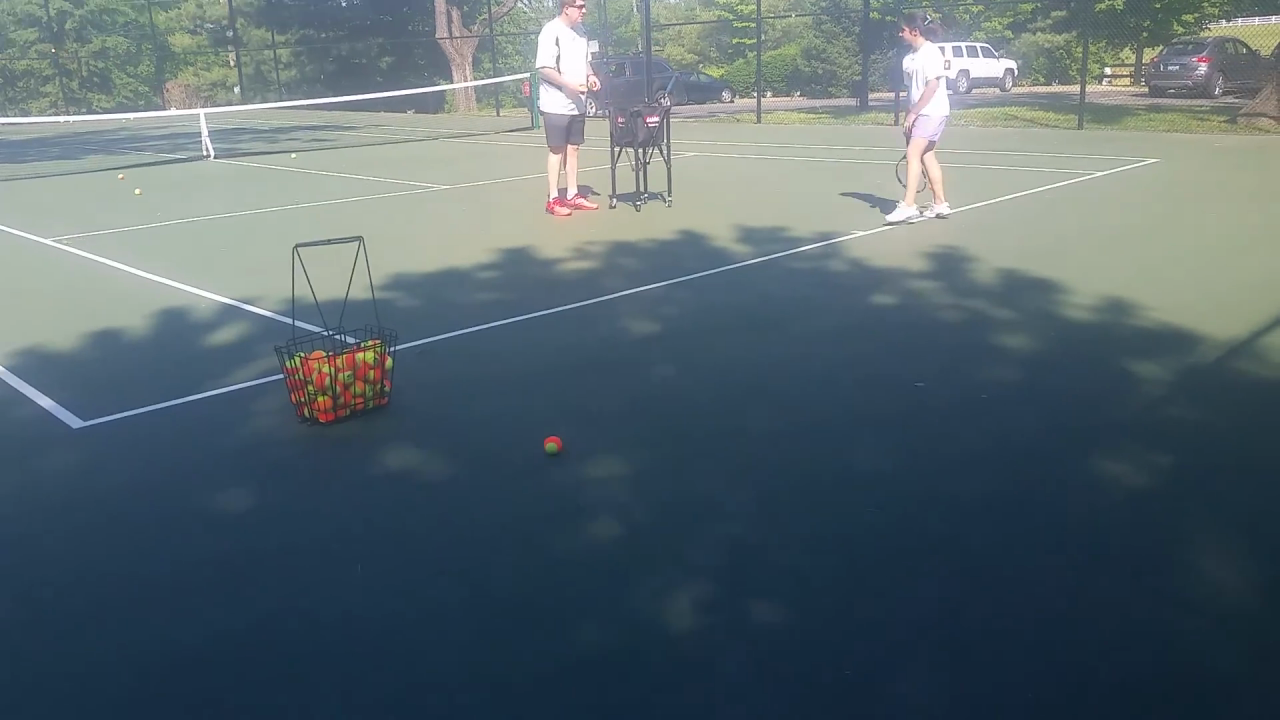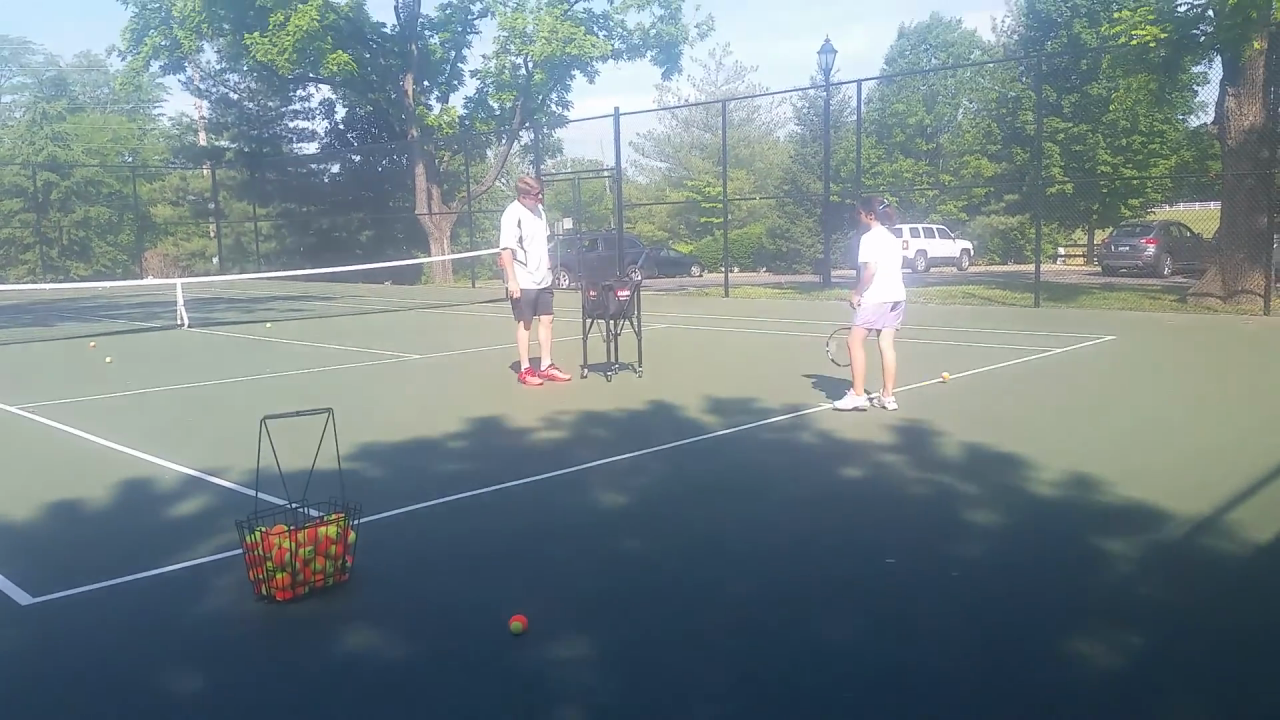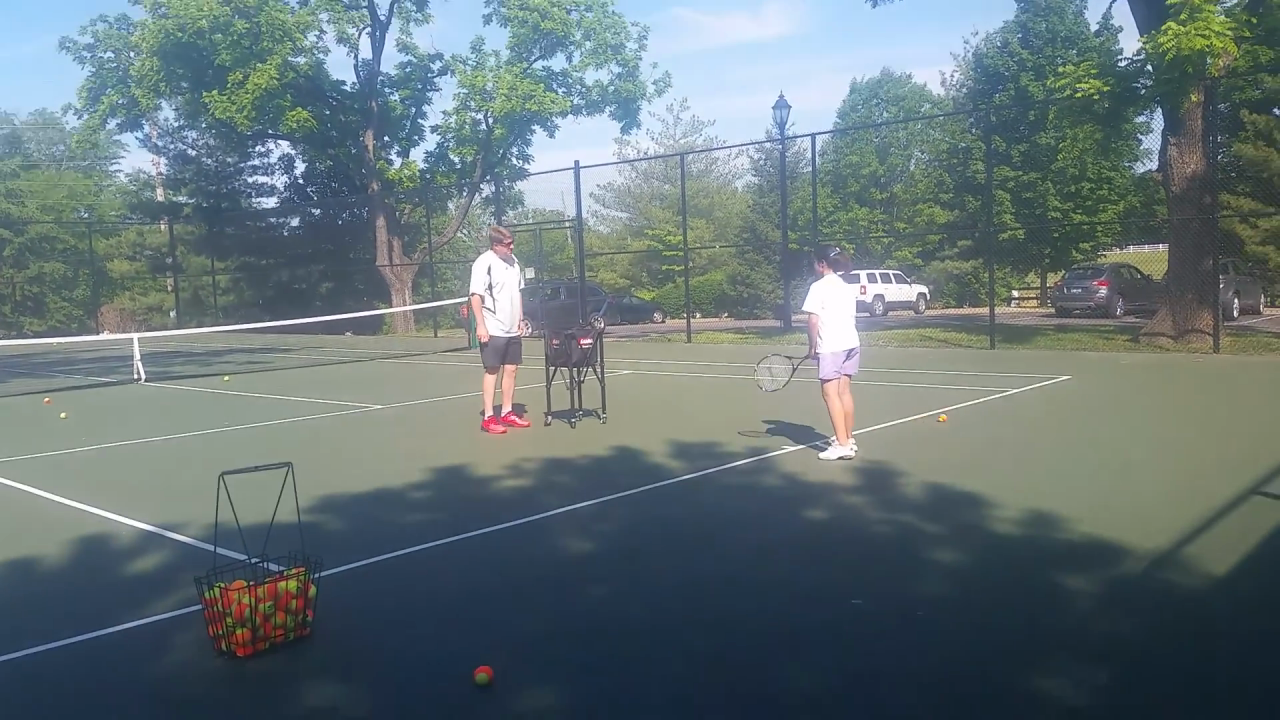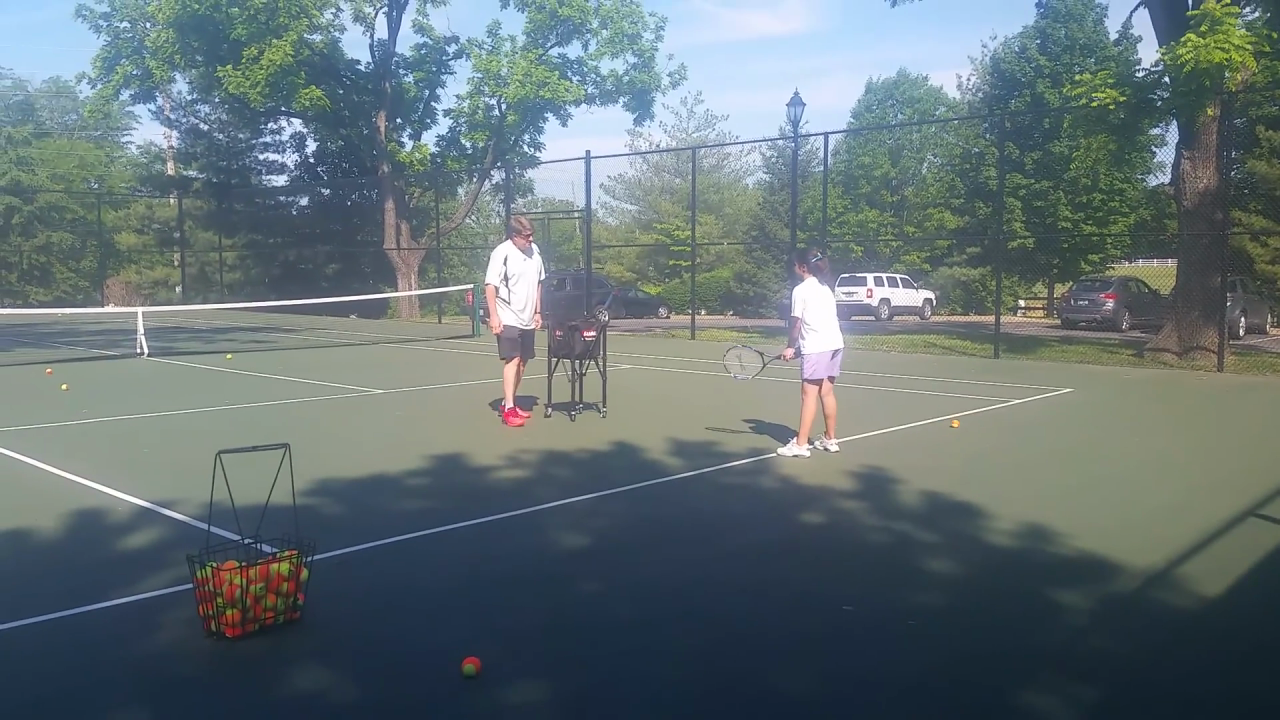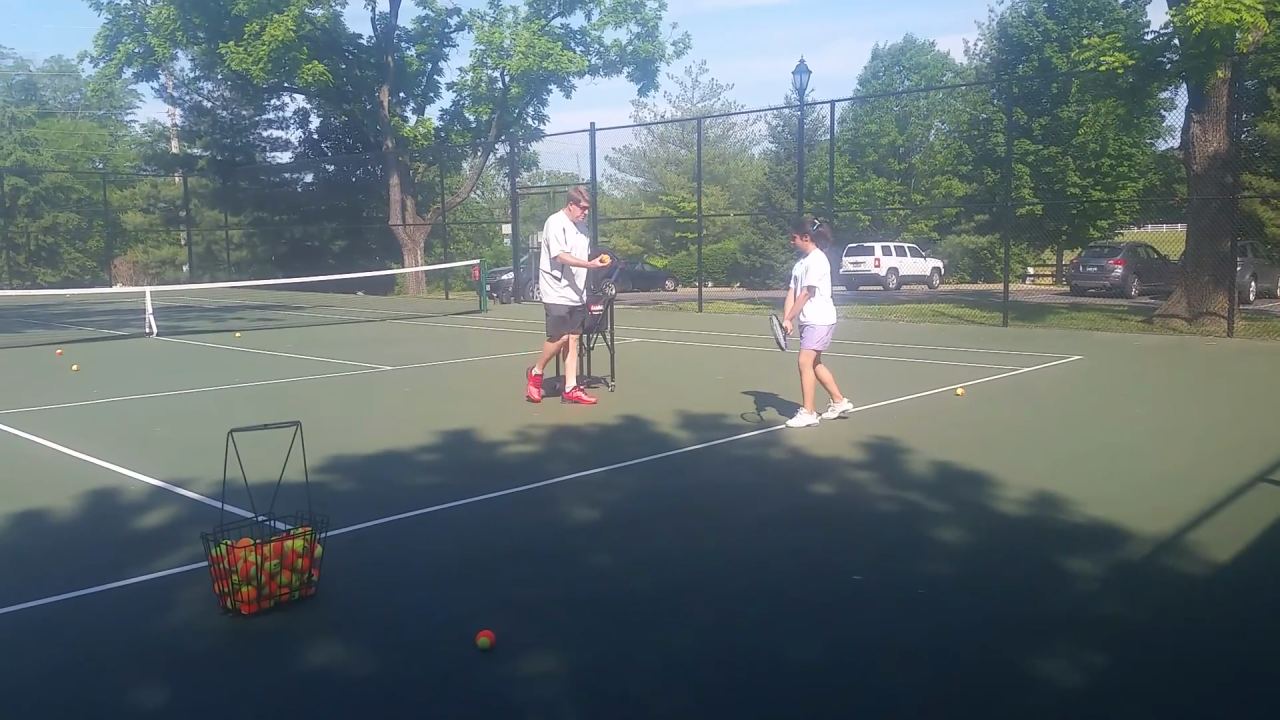
dt=1s
person 1, frame 1
left shoulder: (931, 52)
right shoulder: (908, 58)
left elbow: (933, 86)
left wrist: (912, 113)
right wrist: (910, 116)
left hip: (933, 112)
right hip: (921, 113)
left knee: (913, 154)
right knee: (927, 156)
left ankle: (908, 206)
right ankle: (940, 204)
person 1, frame 2
left shoulder: (869, 238)
right shoulder: (893, 239)
left elbow: (870, 270)
left wrist: (857, 293)
left hip: (876, 298)
right hip: (896, 296)
left knee: (855, 342)
right knee: (887, 346)
left ankle: (857, 395)
right ankle: (887, 396)
person 1, frame 3
left shoulder: (818, 287)
right shoulder: (848, 286)
left elbow: (813, 321)
right elbow: (850, 316)
left wrist: (812, 346)
left hip: (831, 346)
right hip: (851, 343)
left knee: (830, 395)
right knee: (843, 391)
left ankle: (842, 443)
right ankle: (848, 440)
person 1, frame 4
left shoulder: (800, 290)
right shoulder: (825, 288)
left elbow: (797, 323)
right elbow: (825, 319)
left wrist: (791, 347)
right wrist: (800, 346)
left hip: (816, 348)
right hip: (834, 344)
left knee: (809, 395)
right knee: (827, 392)
left ankle: (801, 444)
right ankle: (830, 439)
person 1, frame 5
left shoulder: (817, 260)
right shoulder: (801, 262)
left elbow: (806, 294)
right elbow: (792, 293)
left wrist: (789, 319)
right wrist: (786, 318)
left hip: (819, 320)
right hip: (808, 320)
left knee: (804, 362)
right knee: (814, 363)
left ankle: (808, 412)
right ankle: (839, 401)
person 2, frame 1
left shoulder: (579, 31)
right shoulder: (551, 31)
right elbow: (544, 68)
left wrist: (591, 77)
right wrist: (570, 85)
left hip: (576, 105)
right hip: (556, 105)
left knee: (573, 149)
right knee: (557, 150)
left ankle: (573, 195)
right ankle: (553, 199)
person 2, frame 2
left shoulder: (538, 209)
right shoulder: (512, 215)
right elbow: (506, 249)
left wrist: (547, 268)
right wrist: (512, 280)
left hip: (542, 279)
right hip: (523, 282)
left knee: (547, 320)
right knee: (525, 323)
left ankle: (546, 367)
right ankle: (525, 370)
person 2, frame 3
left shoulder: (513, 261)
right shoulder: (484, 263)
right elbow: (475, 295)
left wrist: (520, 318)
right wrist: (480, 325)
left hip: (512, 328)
right hip: (493, 329)
left knee: (511, 369)
right knee: (493, 371)
left ankle: (507, 413)
right ankle: (488, 417)
person 2, frame 4
left shoulder: (534, 250)
right shoulder: (502, 253)
right elbow: (490, 285)
left wrist: (538, 311)
right wrist: (493, 316)
left hip: (528, 319)
right hip: (508, 319)
left knee: (523, 362)
right knee: (512, 360)
left ankle: (509, 402)
right ankle: (508, 409)
person 2, frame 5
left shoulder: (580, 225)
right shoulder: (555, 223)
right elbow: (561, 257)
left wrist: (583, 288)
right wrist: (590, 264)
left hip: (575, 293)
right hip: (556, 293)
left knee: (573, 338)
right knee: (560, 337)
left ankle: (571, 388)
right ankle: (535, 372)
